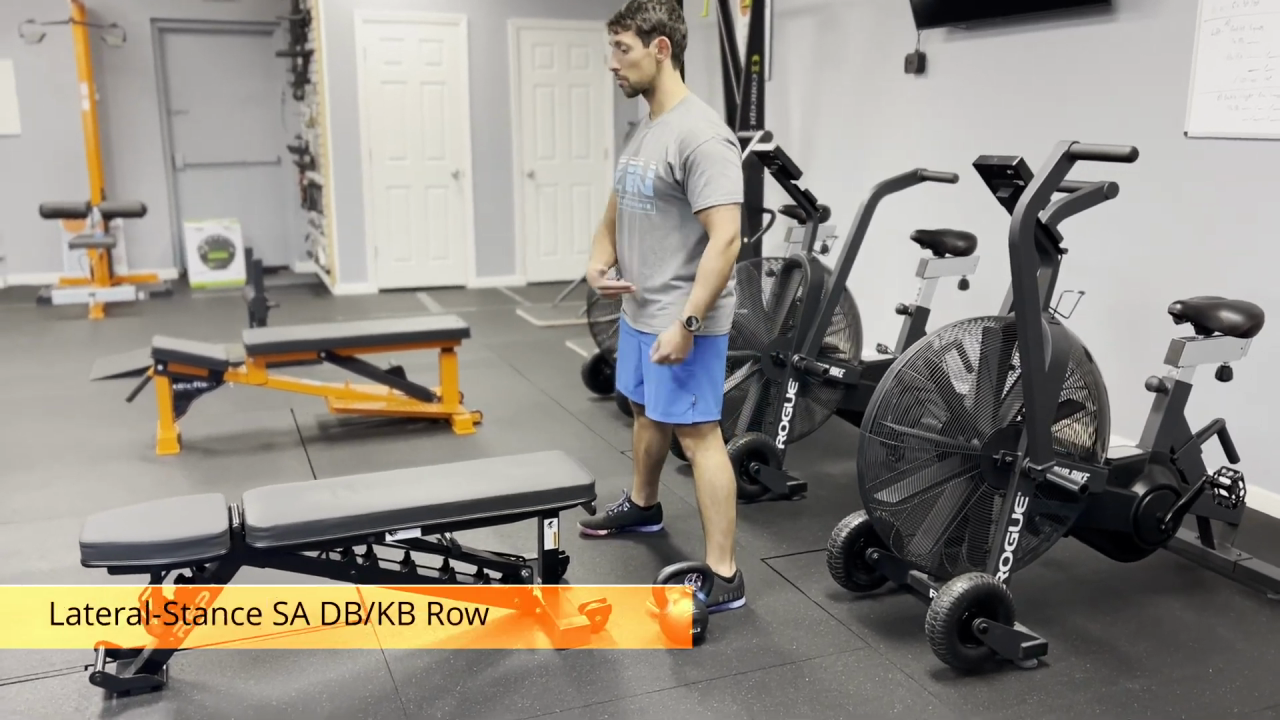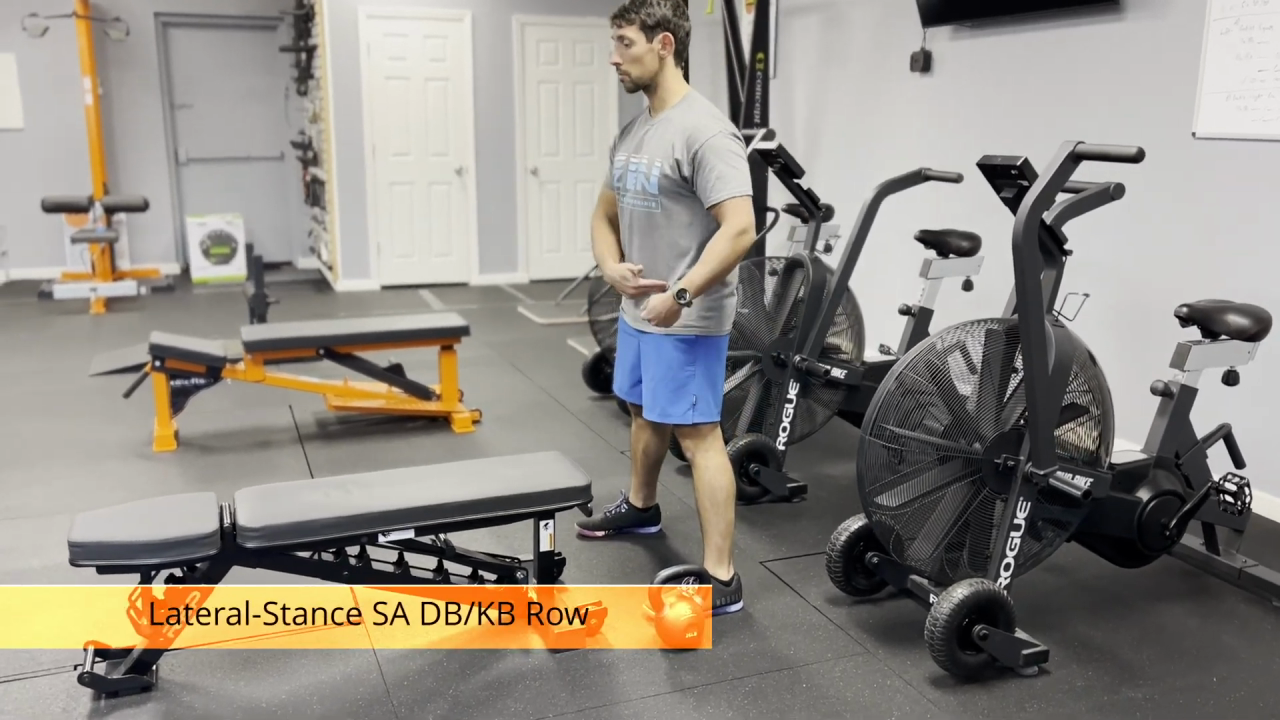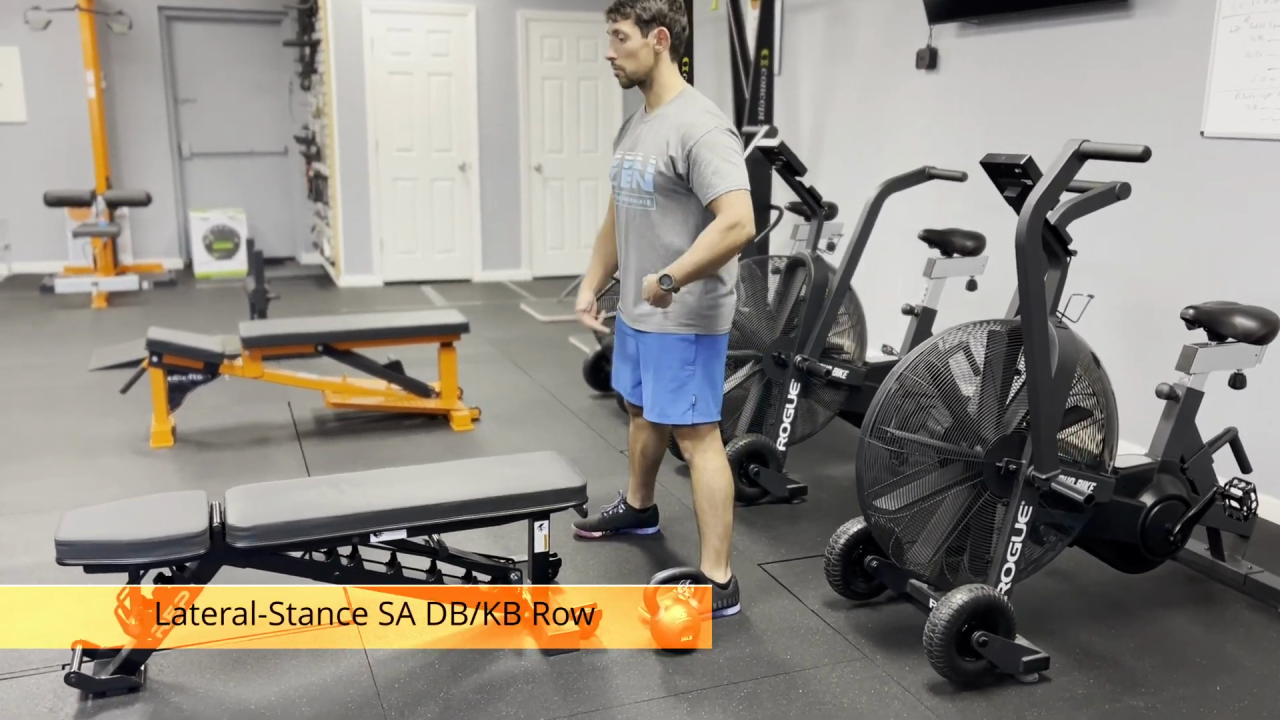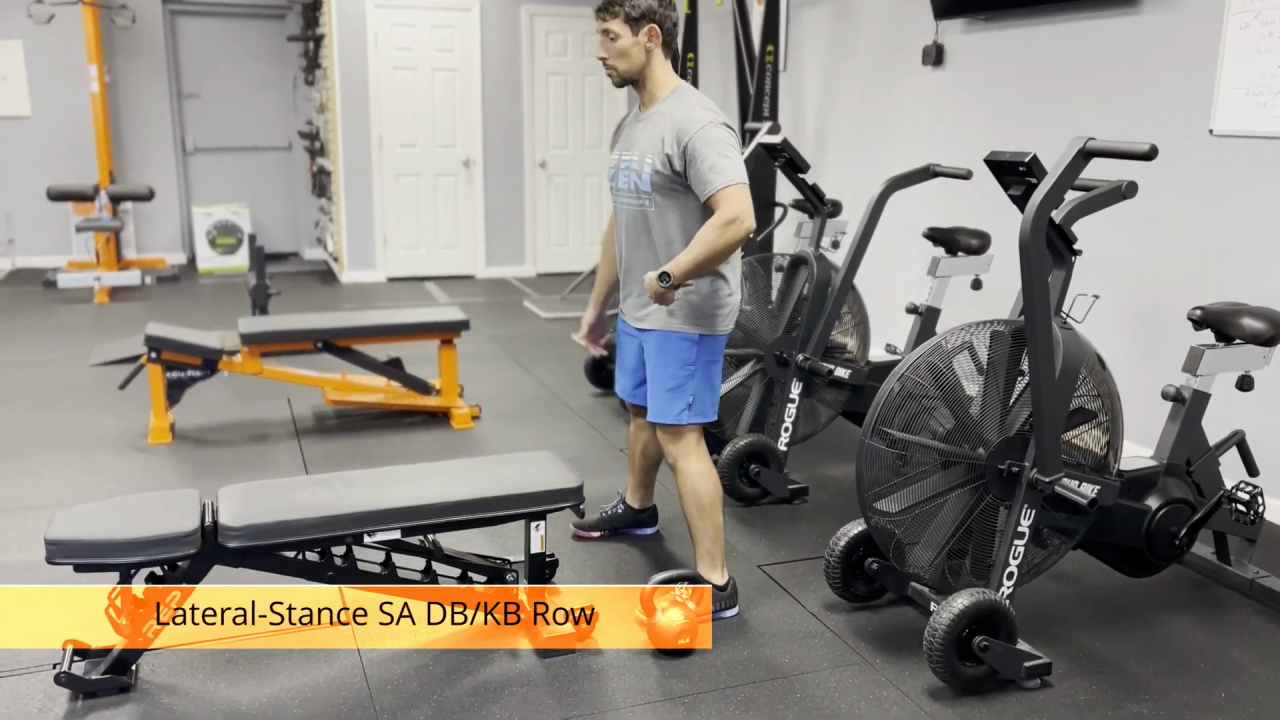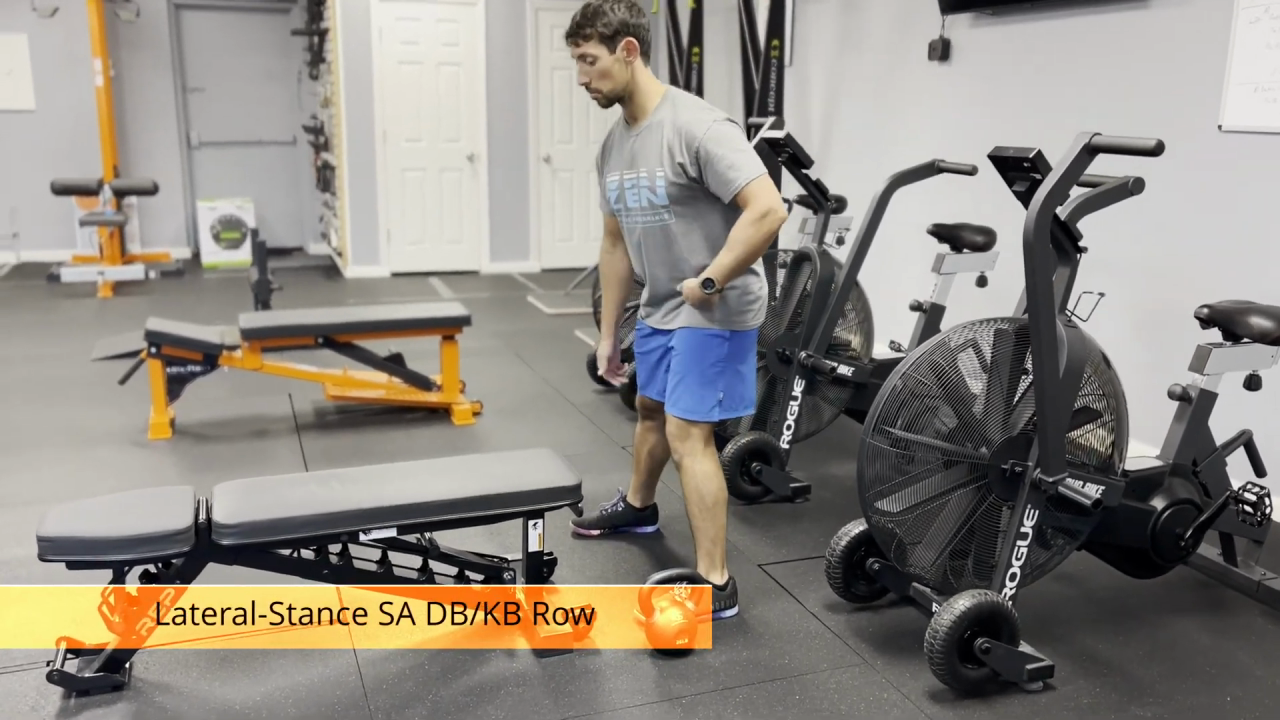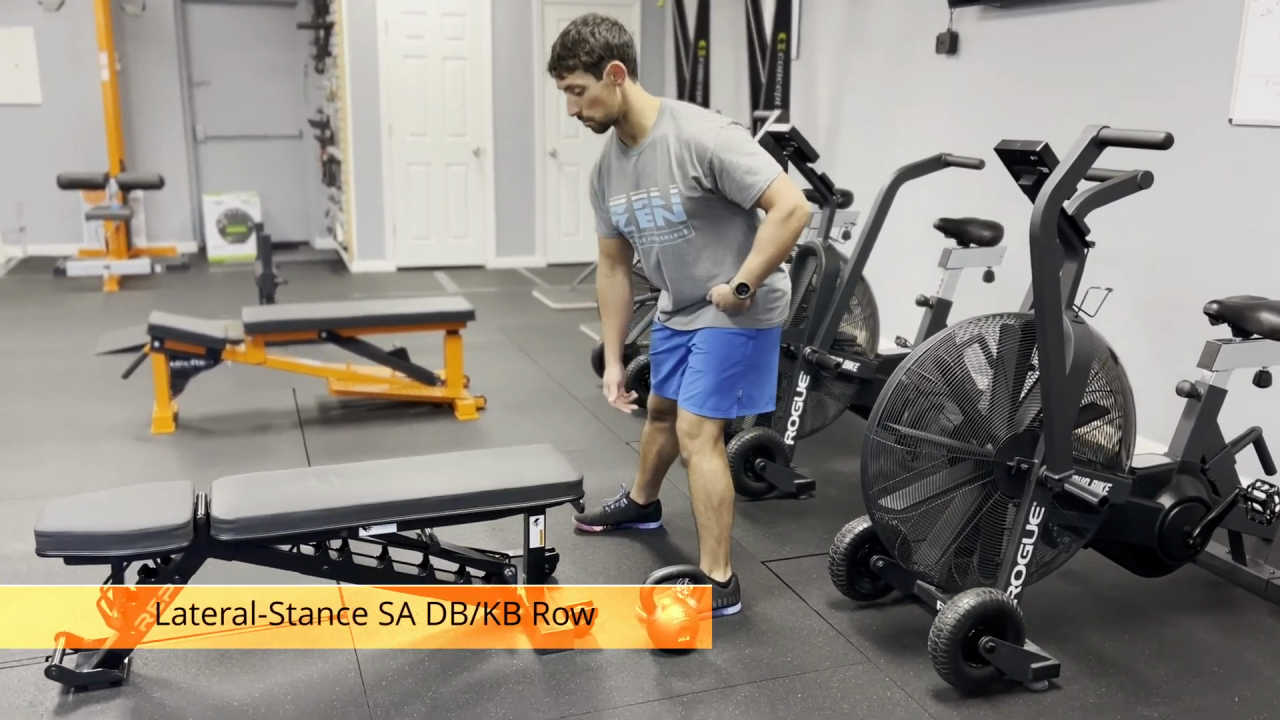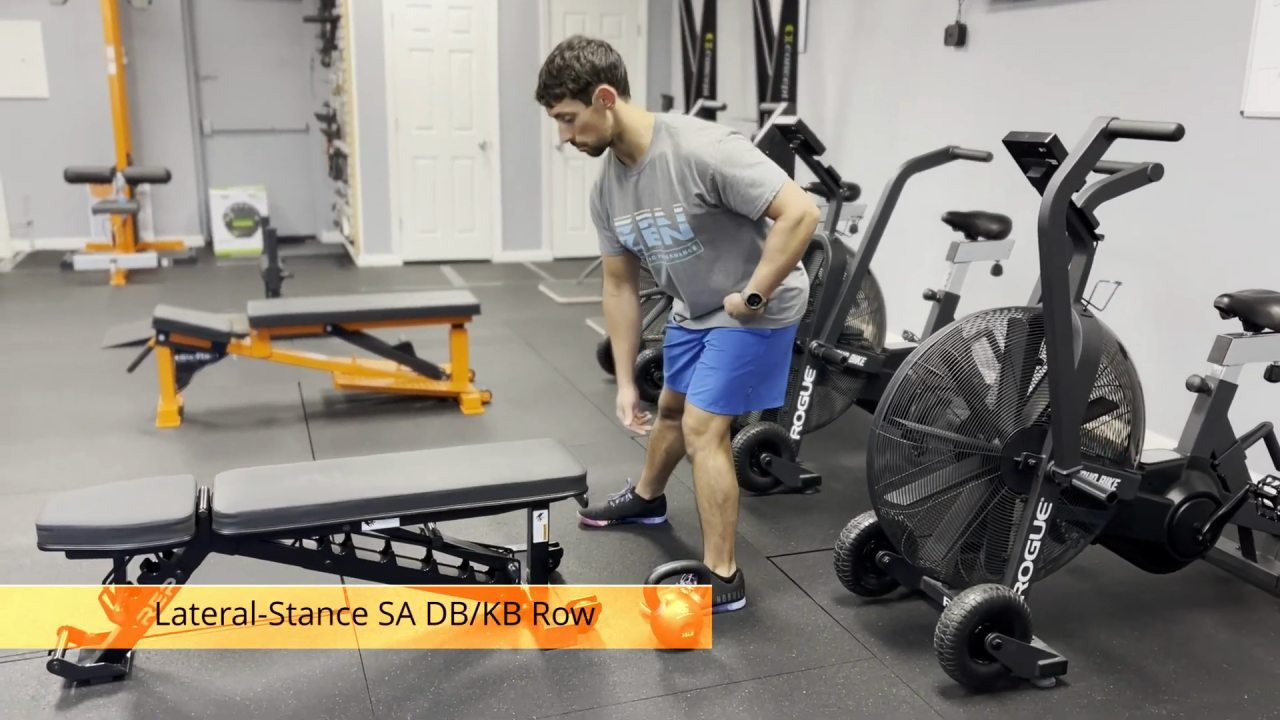
dt=0.3s
person 1, frame 1
left shoulder: (701, 135)
right shoulder: (641, 132)
left elbow: (726, 238)
right elbow: (616, 216)
left wrist: (686, 323)
right wrist: (599, 264)
left hip: (680, 321)
right hip: (640, 311)
left knee: (698, 435)
right knee: (646, 411)
left ankle: (722, 576)
right ankle: (642, 505)
person 1, frame 2
left shoulder: (704, 131)
right shoulder: (632, 132)
left elbow: (740, 229)
right elbow: (605, 213)
left wrist: (681, 296)
right wrist: (612, 266)
left hip: (687, 319)
right hip: (639, 311)
left knee: (697, 436)
right knee: (645, 413)
left ankle: (719, 579)
right ankle: (640, 506)
person 1, frame 3
left shoulder: (699, 126)
right shoulder: (633, 127)
left elbow: (737, 224)
left wrist: (669, 280)
right wrist: (591, 284)
left hip: (684, 318)
right hip: (638, 309)
left knee: (695, 436)
right knee: (642, 409)
left ankle: (717, 581)
right ankle: (638, 507)
person 1, frame 4
left shoulder: (695, 122)
right shoulder: (629, 126)
left elbow: (737, 220)
left wrist: (669, 276)
right wrist: (598, 303)
left hip: (686, 314)
right hip: (640, 308)
left knee: (679, 438)
right knee: (642, 411)
left ankle: (714, 584)
right ankle: (637, 507)
person 1, frame 5
left shoulder: (696, 127)
right shoulder: (613, 145)
left elbow: (767, 210)
right elbow: (615, 242)
left wrist: (709, 281)
right wrist: (608, 333)
left hip: (714, 312)
right hip: (660, 309)
left knee: (686, 435)
right knee: (650, 410)
left ankle: (715, 584)
right ankle: (637, 506)
person 1, frame 6
left shoulder: (702, 136)
right shoulder: (608, 167)
left elbow: (791, 207)
right elbow: (613, 265)
left wrist: (741, 286)
right wrist: (612, 360)
left hip: (736, 312)
right hip: (679, 309)
left knee: (697, 434)
right knee: (661, 410)
left ankle: (718, 582)
right ankle: (641, 502)
person 1, frame 7
left shoulder: (702, 150)
right shoulder: (608, 188)
left elbow: (800, 214)
right elbow: (620, 285)
left wrist: (753, 295)
right wrist: (625, 383)
left hip: (754, 311)
right hip: (695, 310)
left knee: (702, 429)
right knee: (671, 409)
left ankle: (722, 579)
right ankle: (645, 498)
